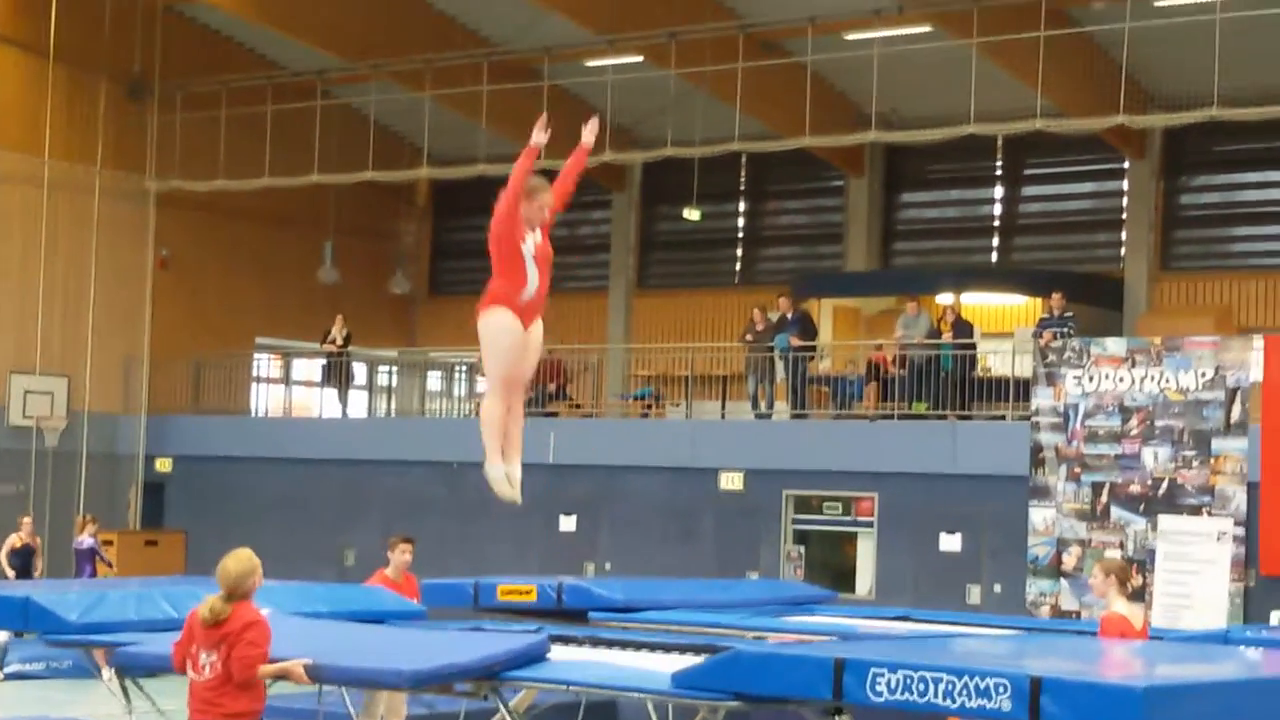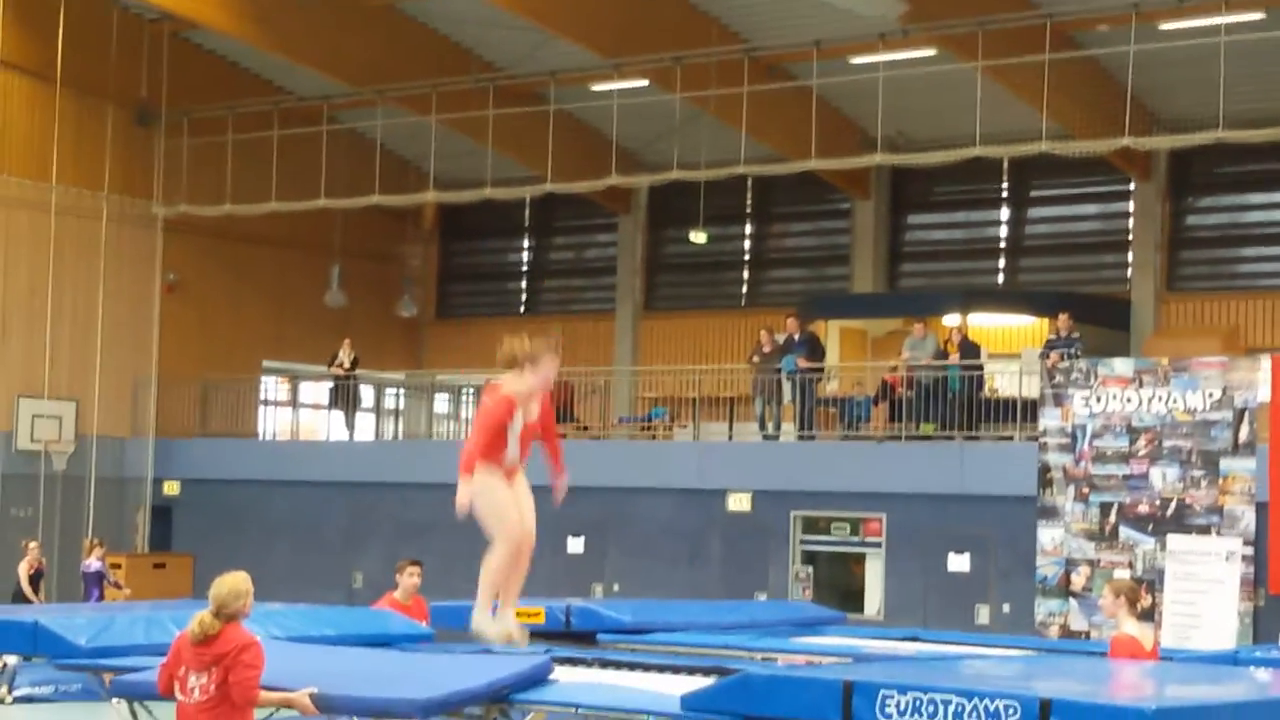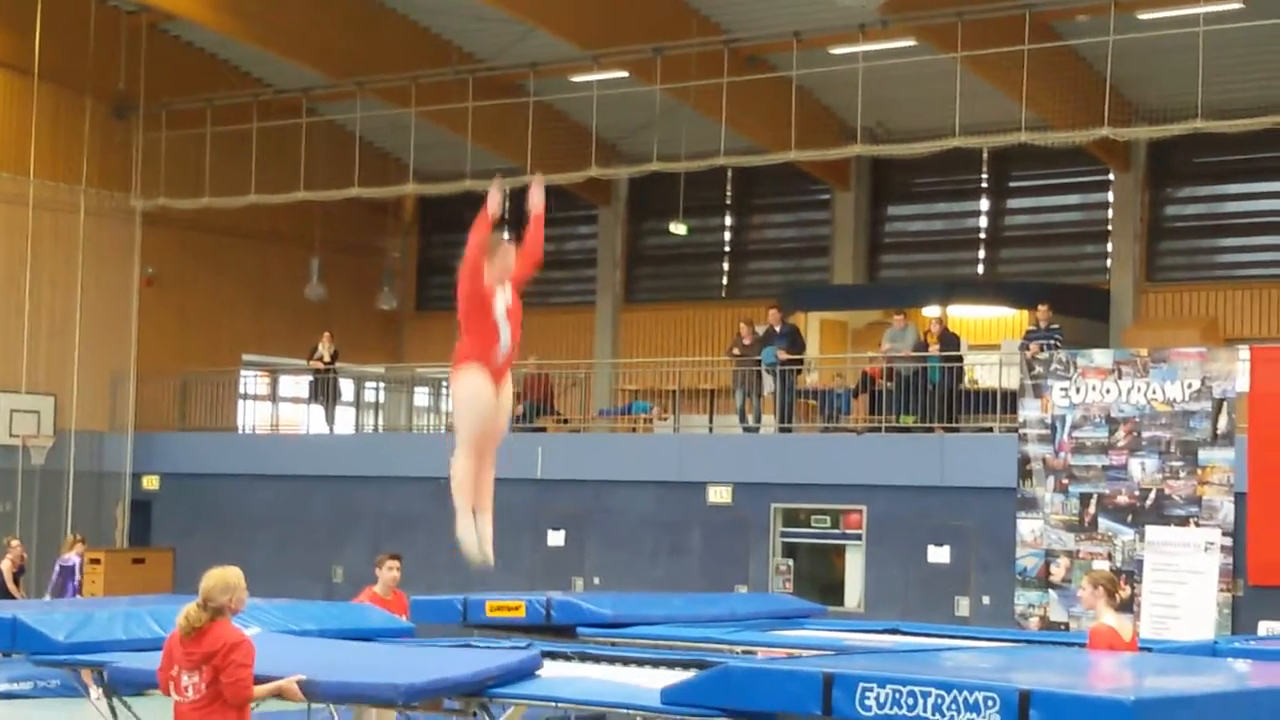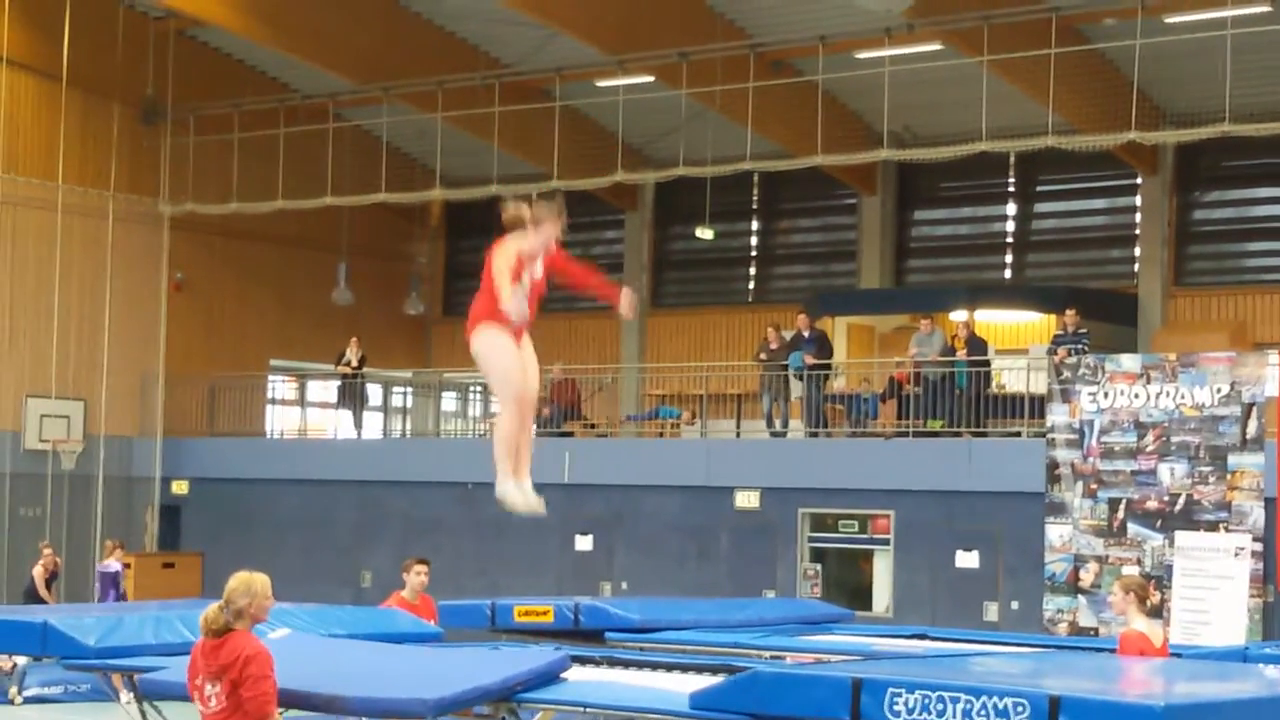
dt=0.7s
person 1, frame 1
left shoulder: (539, 227)
right shoulder: (503, 227)
left elbow: (565, 187)
right elbow: (513, 190)
left wrist: (584, 148)
right wrist: (532, 149)
left hip: (530, 317)
right hip: (500, 312)
left knee: (517, 392)
right knee: (499, 389)
left ankle: (512, 464)
right ankle: (493, 461)
person 1, frame 2
left shoulder: (541, 397)
right shoulder: (501, 397)
left elbow: (549, 435)
right elbow: (478, 437)
left wrist: (559, 471)
right wrist: (466, 481)
left hip: (510, 472)
right hip: (483, 470)
left knee: (526, 541)
right knee: (511, 541)
left ankle: (506, 614)
right ankle: (482, 614)
person 1, frame 3
left shoulder: (508, 284)
right shoulder: (472, 289)
left elbow: (533, 257)
right elbow: (472, 255)
left wrist: (535, 216)
right wrist: (487, 217)
left hip: (501, 375)
right hip: (472, 371)
left knee: (487, 452)
right knee: (469, 449)
left ankle: (484, 525)
right ankle: (466, 522)
person 1, frame 4
left shoulder: (546, 255)
right shoulder: (505, 251)
left elbow: (580, 275)
right elbow: (502, 274)
left wrist: (616, 296)
right wrist: (508, 300)
left hip: (517, 334)
right hip: (490, 328)
left knee: (527, 407)
right knee: (514, 403)
left ankle: (523, 484)
right ankle: (506, 482)
